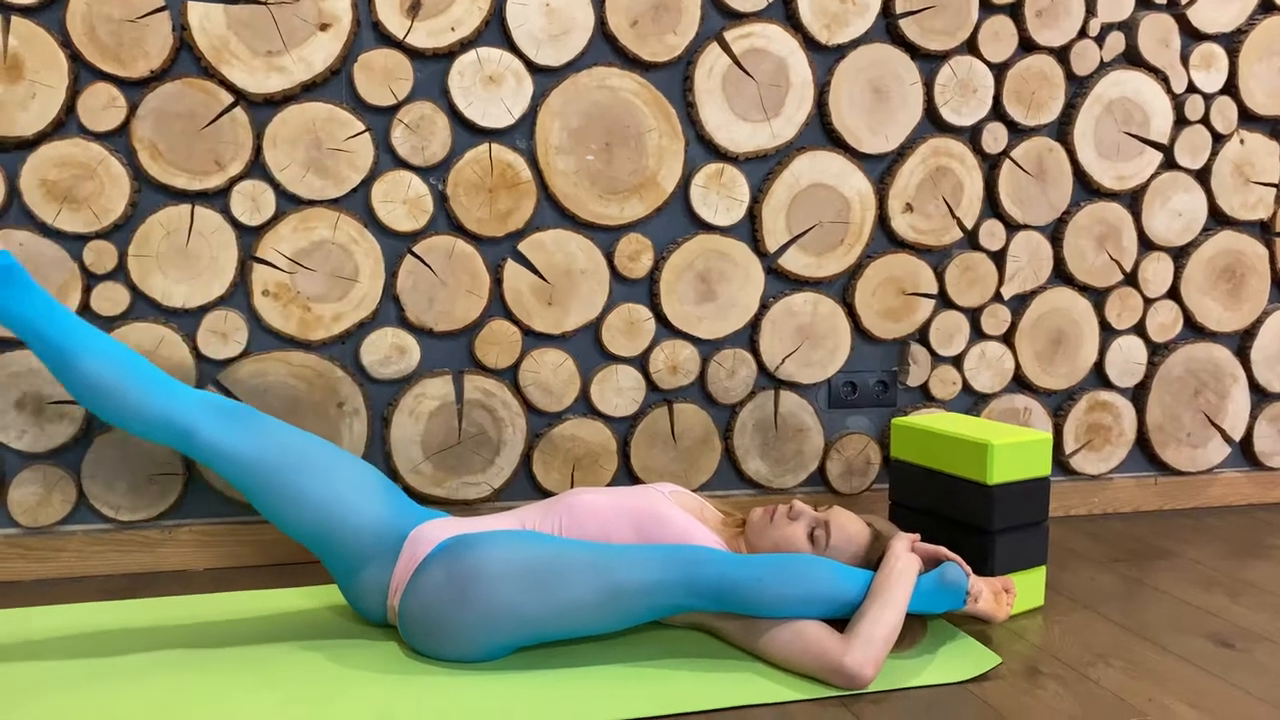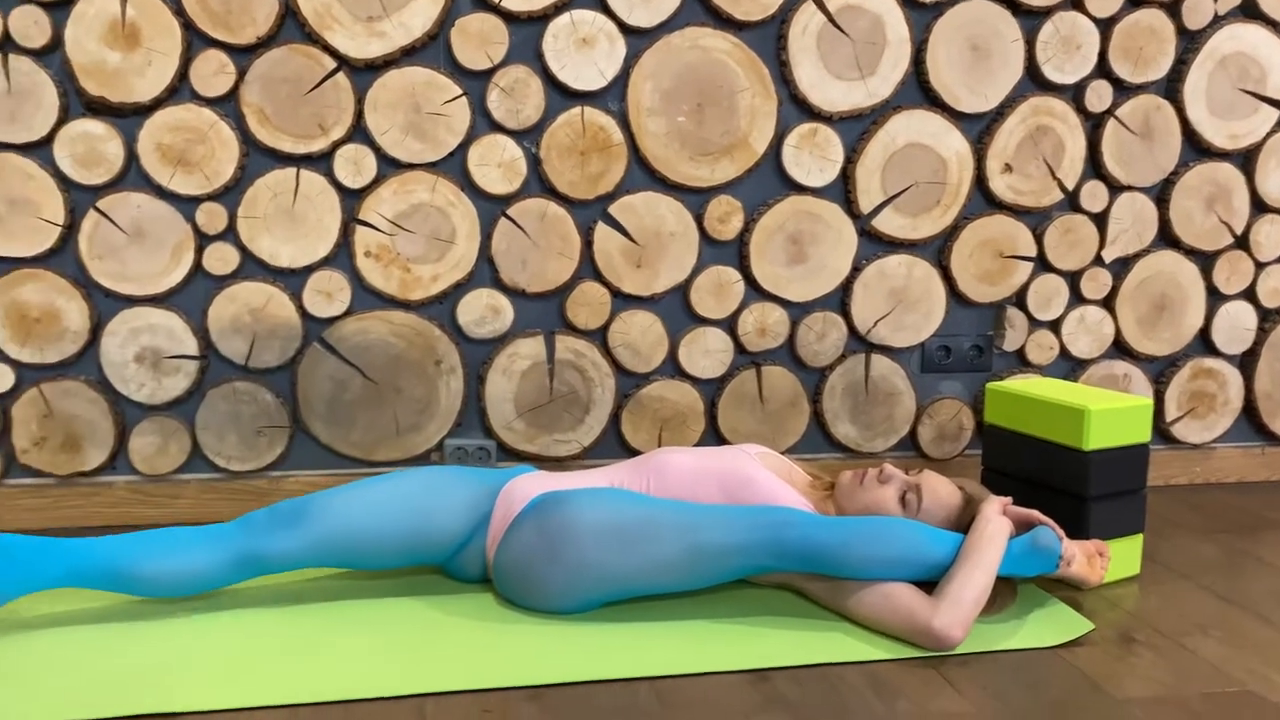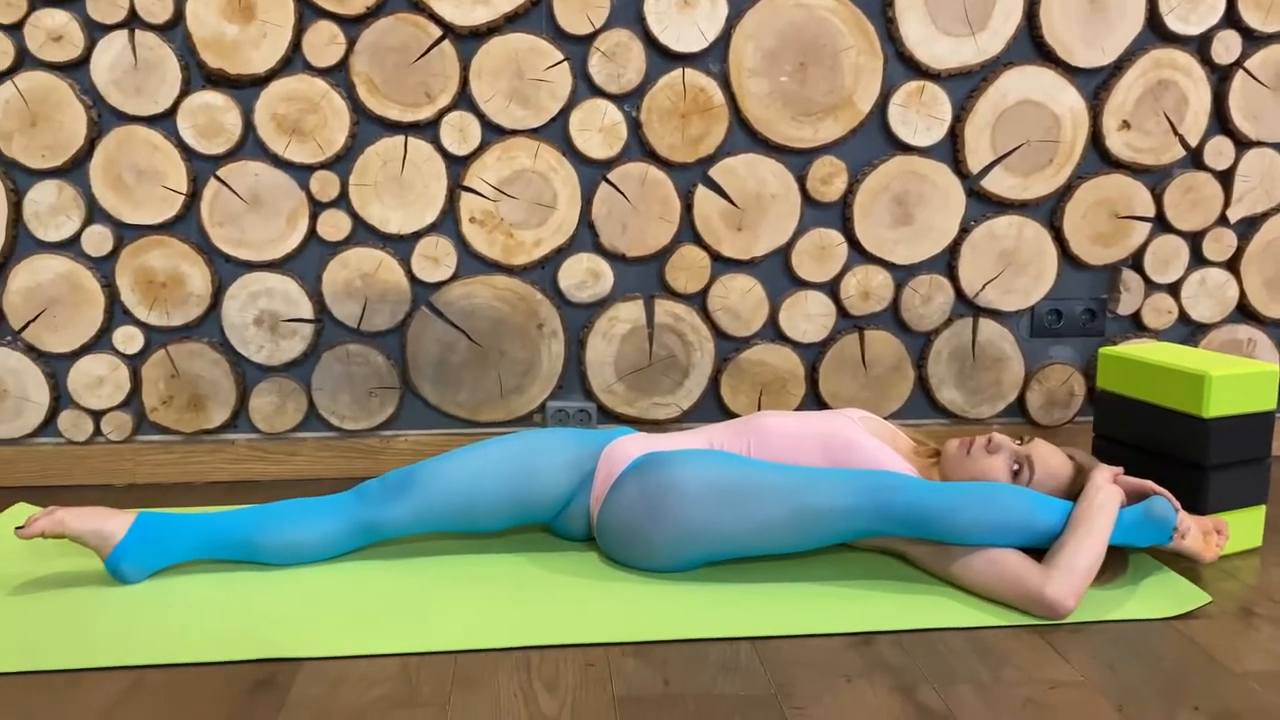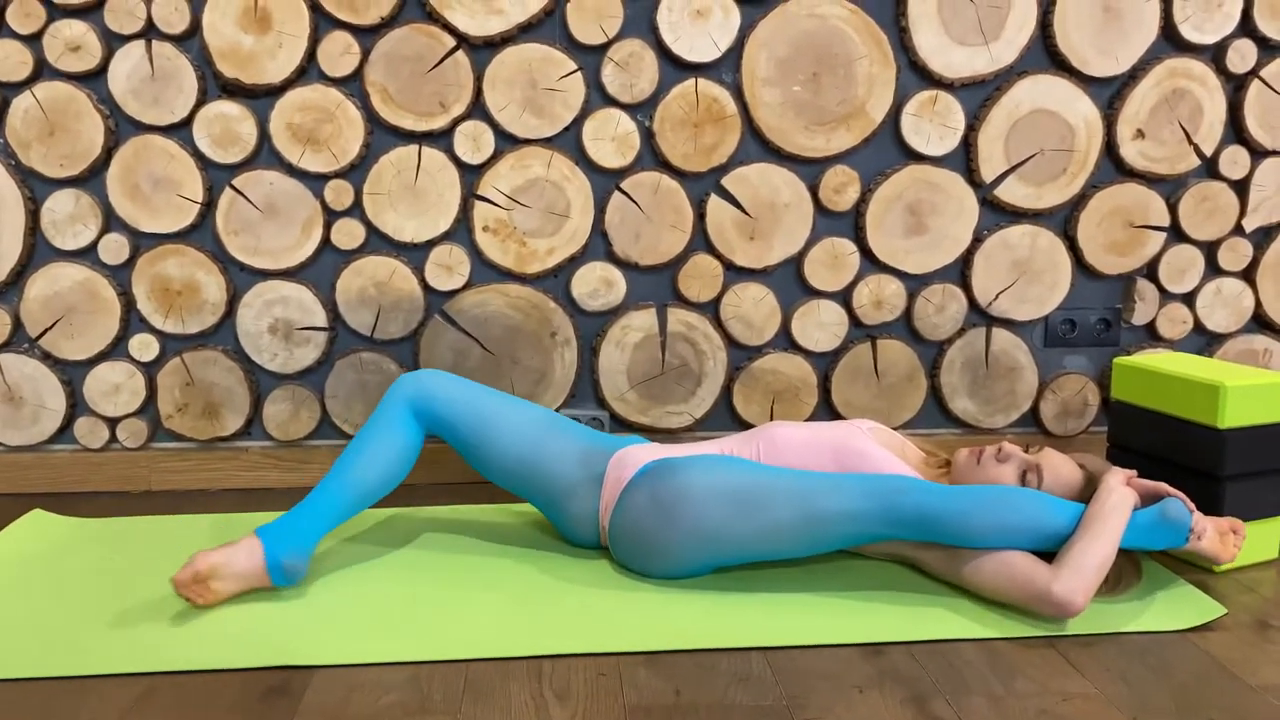
dt=1s
person 1, frame 1
left shoulder: (739, 580)
right shoulder: (695, 510)
left elbow: (857, 661)
left wrist: (904, 567)
left hip: (454, 600)
right hip: (419, 543)
person 1, frame 2
left shoulder: (827, 545)
right shoulder: (787, 473)
left elbow: (942, 623)
left wrist: (994, 535)
left hip: (551, 553)
right hip: (507, 496)
right knee: (265, 535)
person 1, frame 3
left shoulder: (930, 511)
right shoulder: (896, 437)
left elbow: (1050, 587)
left wrist: (1101, 503)
left hip: (654, 507)
right hip: (608, 460)
right knee: (381, 502)
right ankle: (149, 537)
person 1, frame 4
left shoulder: (943, 518)
right shoulder: (903, 452)
left elbow: (1060, 589)
left wrist: (1115, 505)
left hip: (667, 510)
right hip: (625, 468)
right knee: (423, 391)
right ankle: (284, 545)
